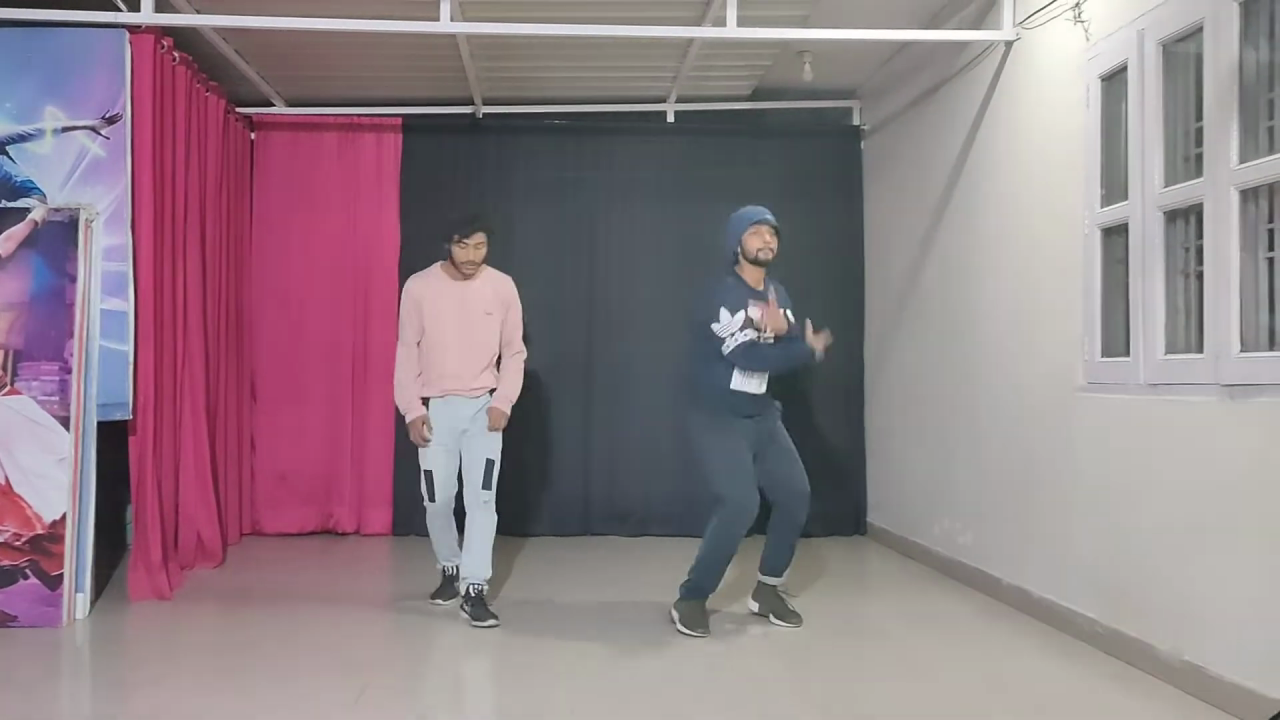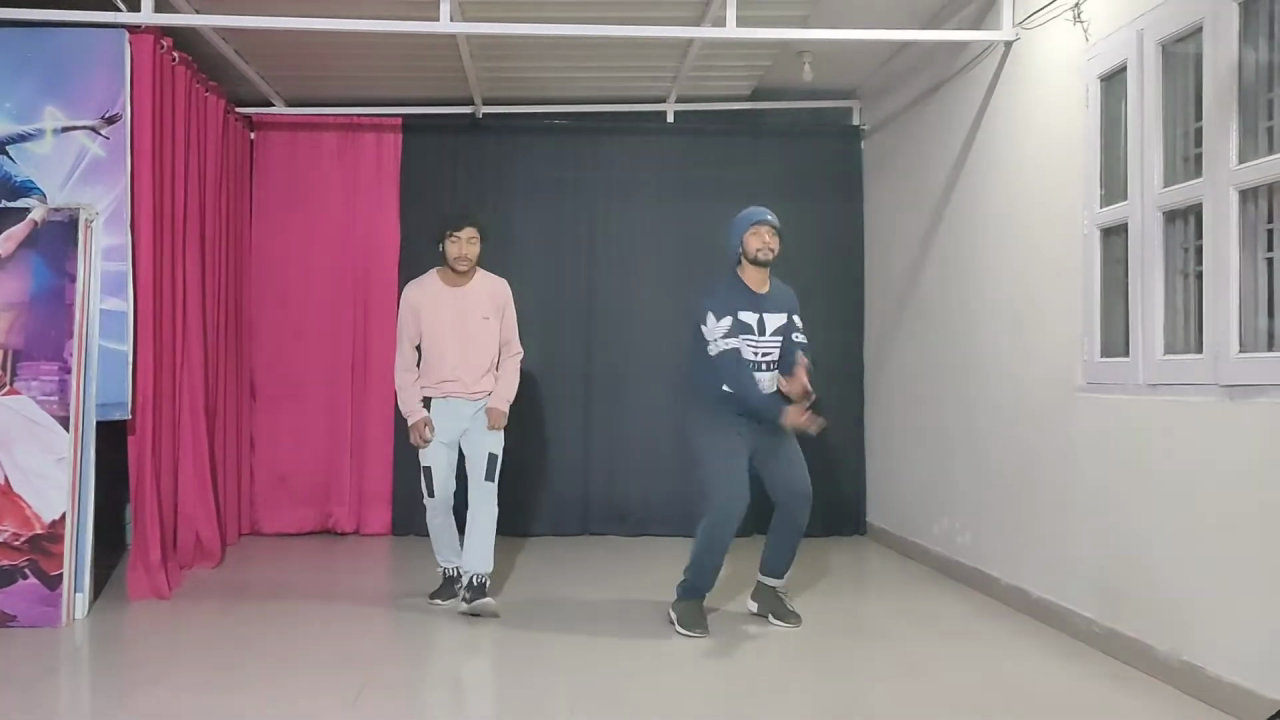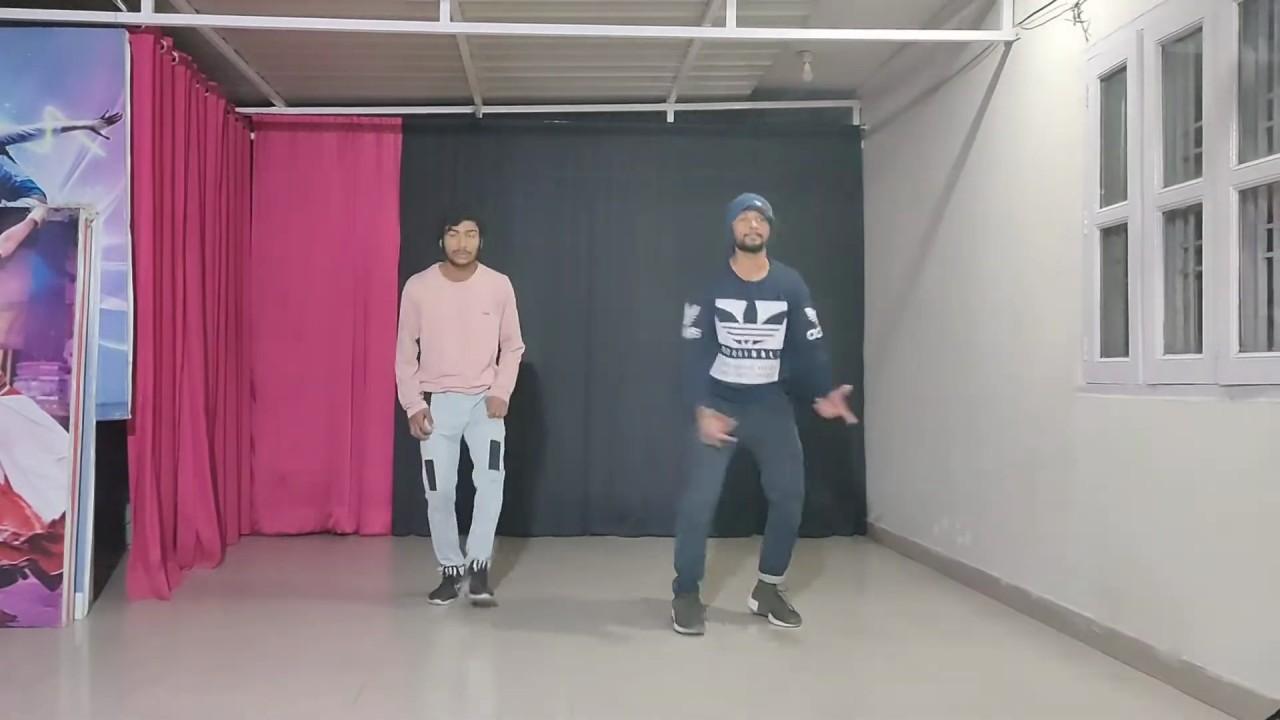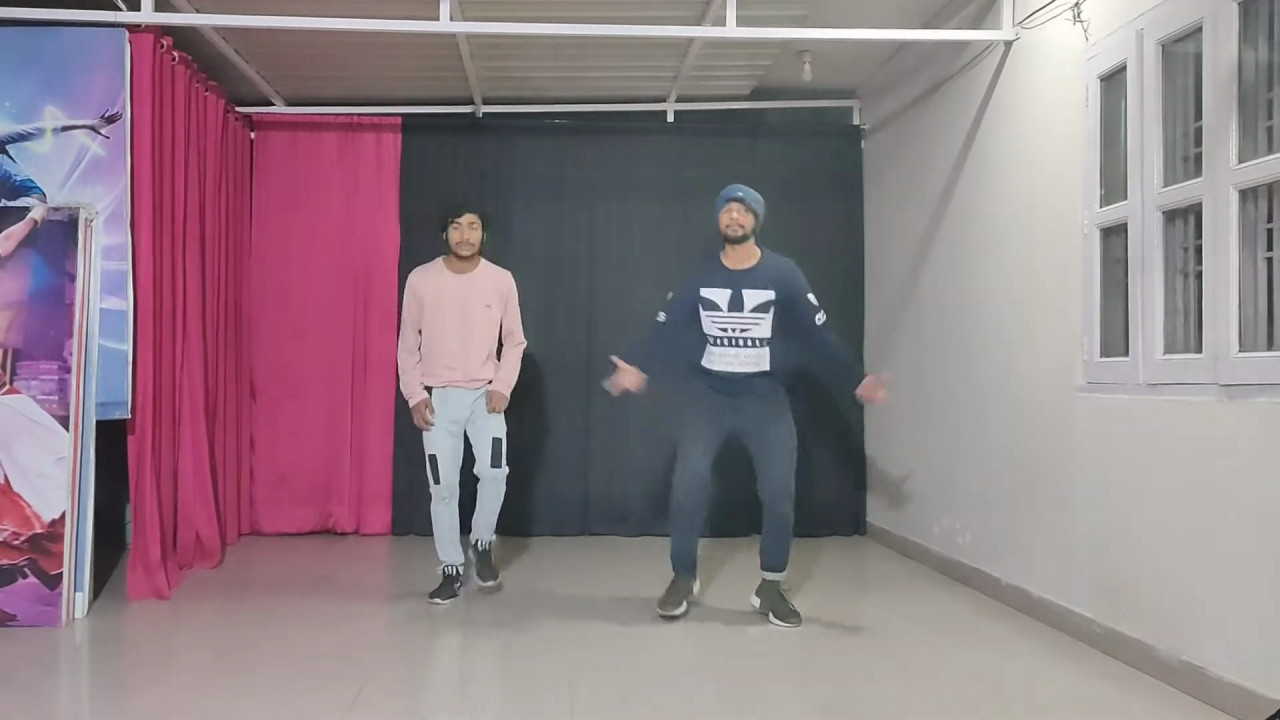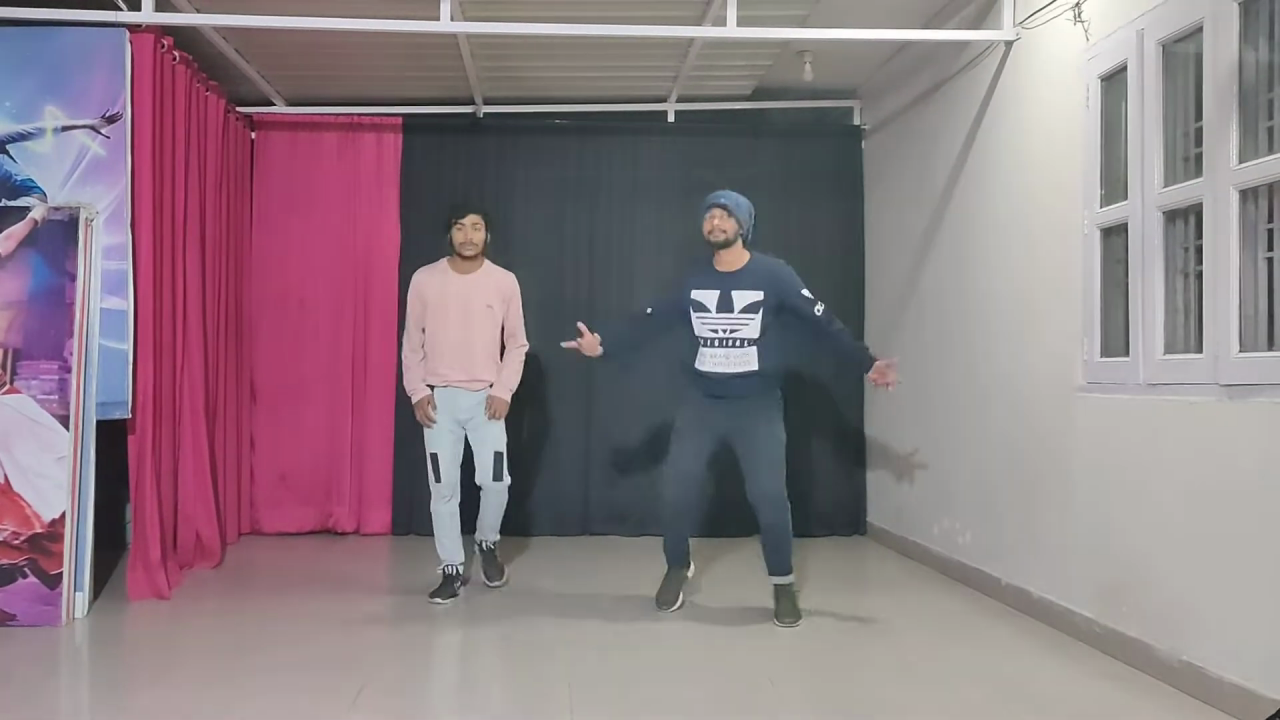
dt=0.1s
person 1, frame 1
left shoulder: (777, 296)
right shoulder: (726, 294)
left elbow: (793, 348)
right elbow: (752, 358)
left wrist: (783, 328)
right wrist: (807, 350)
left hip: (762, 415)
right hip: (718, 418)
left knee: (796, 494)
right knee: (741, 505)
left ankle: (767, 590)
right ankle: (691, 598)
person 1, frame 2
left shoulder: (786, 297)
right shoulder: (721, 298)
left elbow: (796, 355)
right elbow: (730, 366)
left wrist: (798, 381)
right wrist: (780, 414)
left hip: (766, 417)
right hip: (719, 418)
left knee: (797, 496)
right knee: (728, 504)
left ankle: (767, 590)
right ankle: (688, 598)
person 1, frame 3
left shoulder: (790, 284)
right shoulder: (712, 286)
left elbow: (812, 345)
right elbow: (694, 352)
left wrist: (825, 392)
right wrist: (703, 407)
left hip: (771, 406)
right hip: (720, 405)
left knee: (789, 493)
right knee: (700, 495)
left ankle: (767, 589)
right ankle: (686, 594)
person 1, frame 4
left shoulder: (783, 273)
right shoulder: (701, 276)
left elbow: (816, 331)
right elbow: (666, 327)
left wrist: (855, 378)
right wrist: (636, 366)
left hip: (765, 398)
right hip: (708, 397)
left knee: (779, 490)
right knee: (688, 483)
left ankle: (770, 587)
right ankle: (683, 577)
person 1, frame 5
left shoulder: (774, 274)
right shoulder: (695, 280)
left elbow: (821, 321)
right elbow: (652, 320)
left wrist: (867, 364)
right wrist: (603, 345)
left hip: (757, 403)
right hip: (703, 402)
left knee: (768, 493)
right knee: (678, 486)
left ankle: (783, 585)
right ankle: (678, 570)
person 2, frame 1
left shoulder: (503, 287)
right shoulder: (419, 287)
left elbow: (515, 353)
right elbow: (407, 354)
left wrist: (503, 402)
right wrist: (412, 410)
left hip: (483, 406)
right hip: (435, 407)
left knee: (481, 500)
right knee: (437, 501)
left ankle: (475, 593)
right ankle: (450, 571)
person 2, frame 2
left shoulder: (498, 290)
right shoulder: (416, 293)
left elbow: (511, 353)
right elbow: (405, 359)
left wrist: (501, 402)
right wrist: (414, 413)
left hip: (483, 406)
right hip: (436, 407)
left knee: (484, 491)
right knee: (436, 497)
left ankle: (476, 584)
right ankle: (451, 572)
person 2, frame 3
left shoulder: (498, 286)
right shoulder: (417, 288)
left elbow: (512, 347)
right elbow: (406, 353)
left wrist: (501, 392)
right wrist: (413, 405)
left hip: (483, 400)
right hip: (436, 402)
left knee: (491, 476)
right knee: (439, 494)
left ankle: (478, 566)
right ankle: (451, 572)
person 2, frame 4
left shoulder: (501, 281)
right shoulder: (420, 280)
left elbow: (514, 342)
right elbow: (408, 344)
left wrist: (502, 386)
right wrist: (415, 395)
left hip: (484, 394)
right hip: (438, 396)
left knee: (494, 472)
right knee: (443, 488)
left ankle: (483, 545)
right ankle: (451, 570)
person 2, frame 5
left shoulder: (504, 282)
right shoulder: (425, 280)
left elbow: (516, 345)
right elbow: (412, 343)
left wrist: (503, 391)
right wrist: (417, 392)
left hip: (485, 398)
right hip: (440, 397)
left knee: (495, 480)
right knee: (444, 488)
left ankle: (489, 546)
right ankle: (452, 571)
